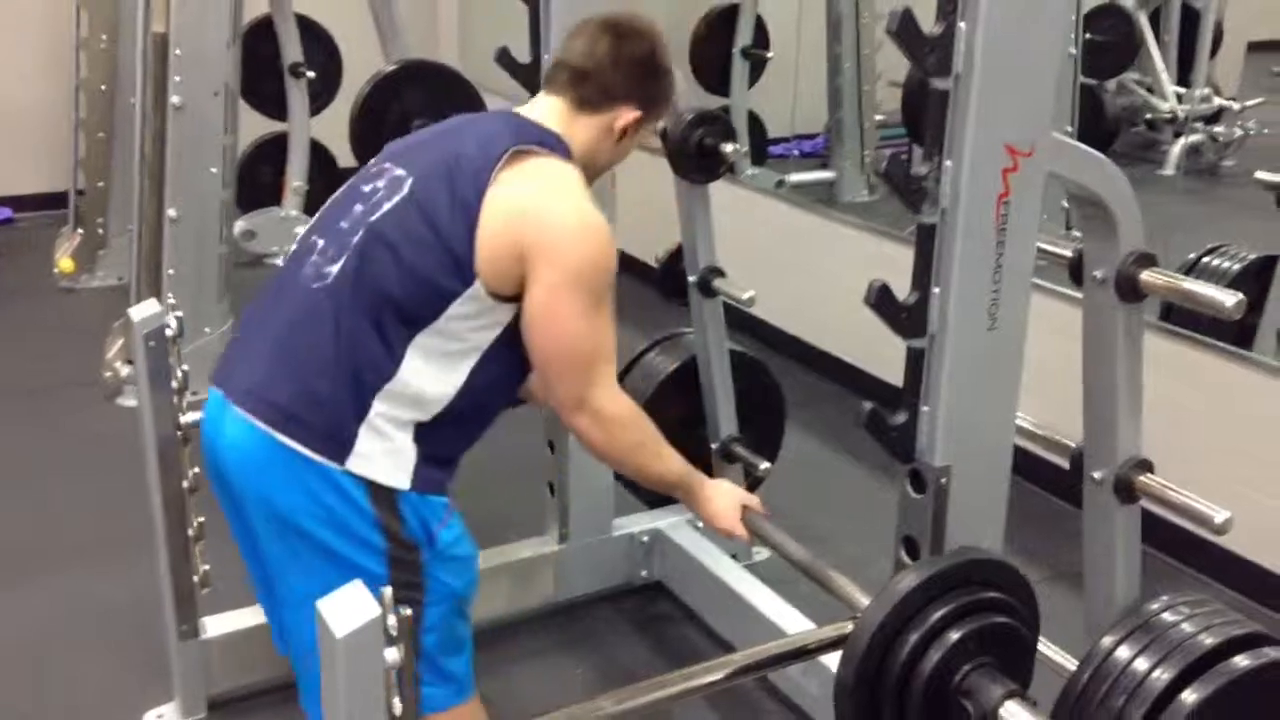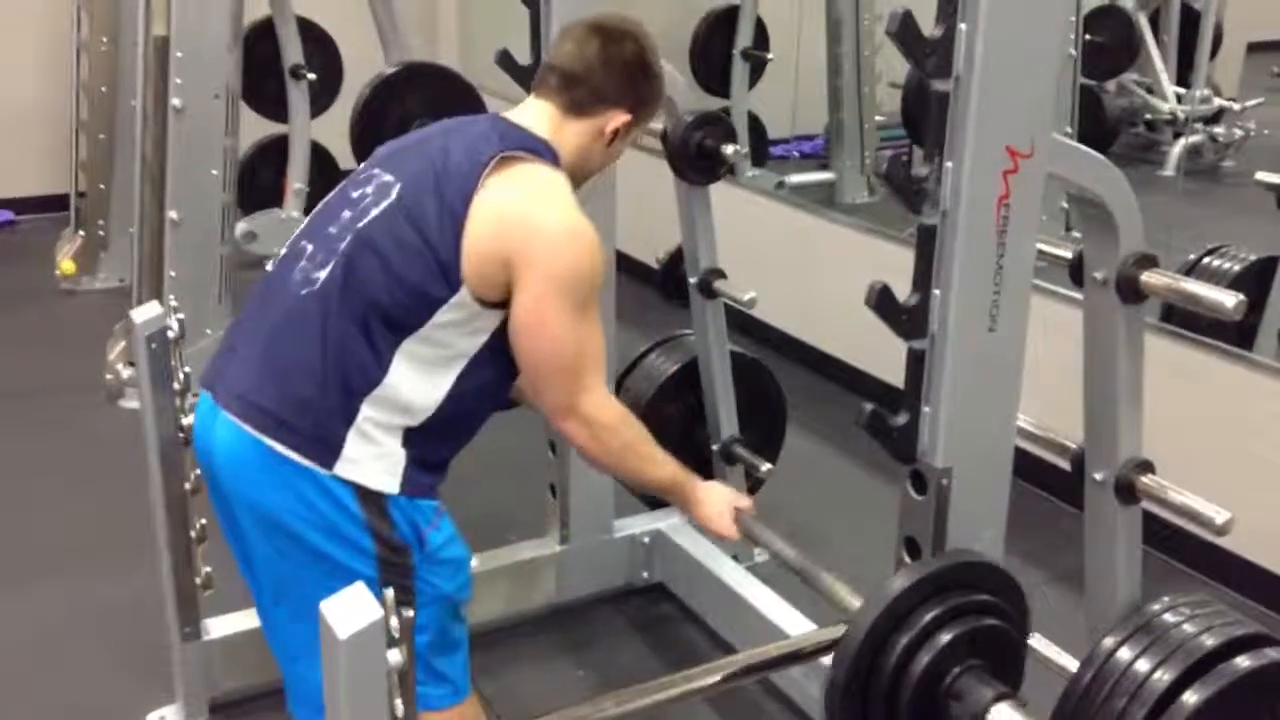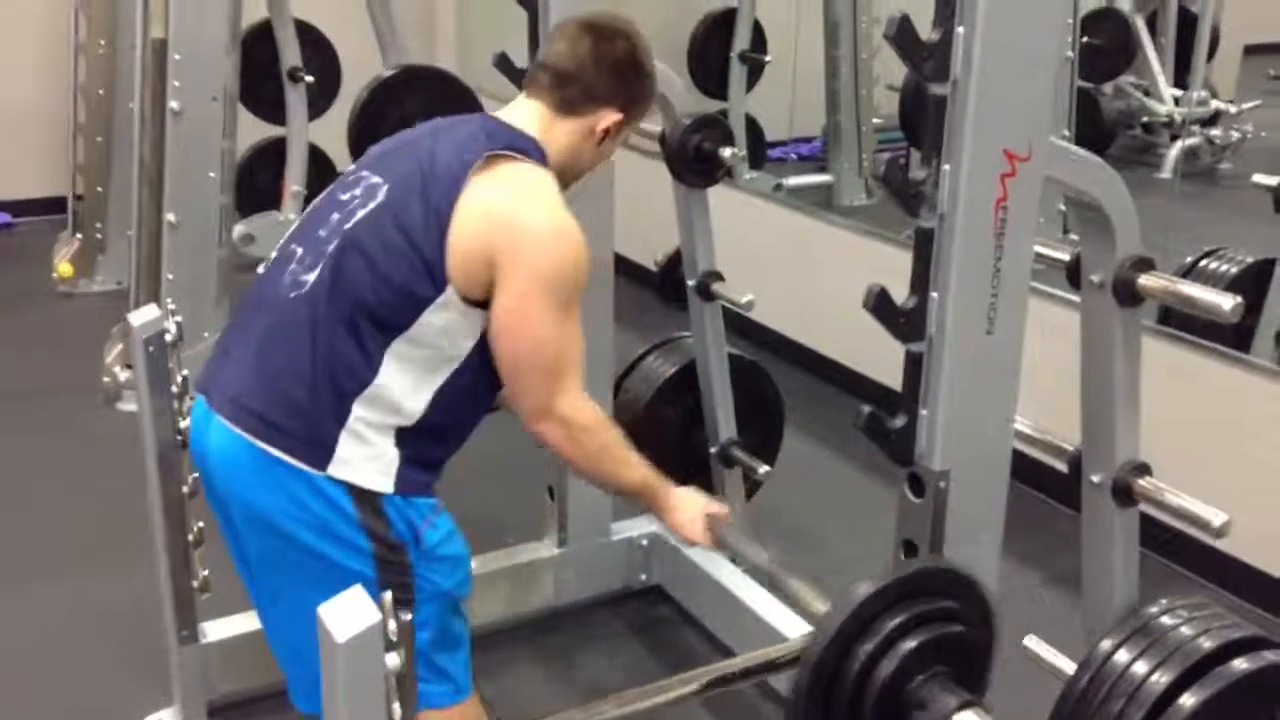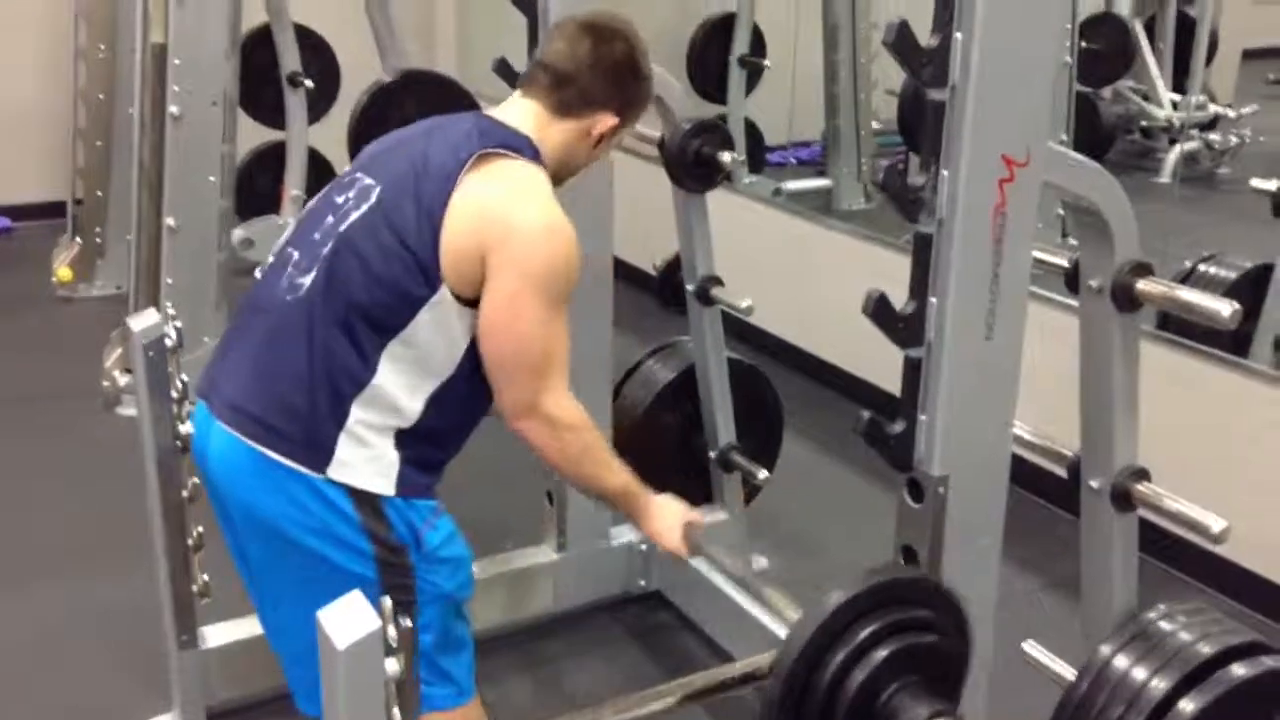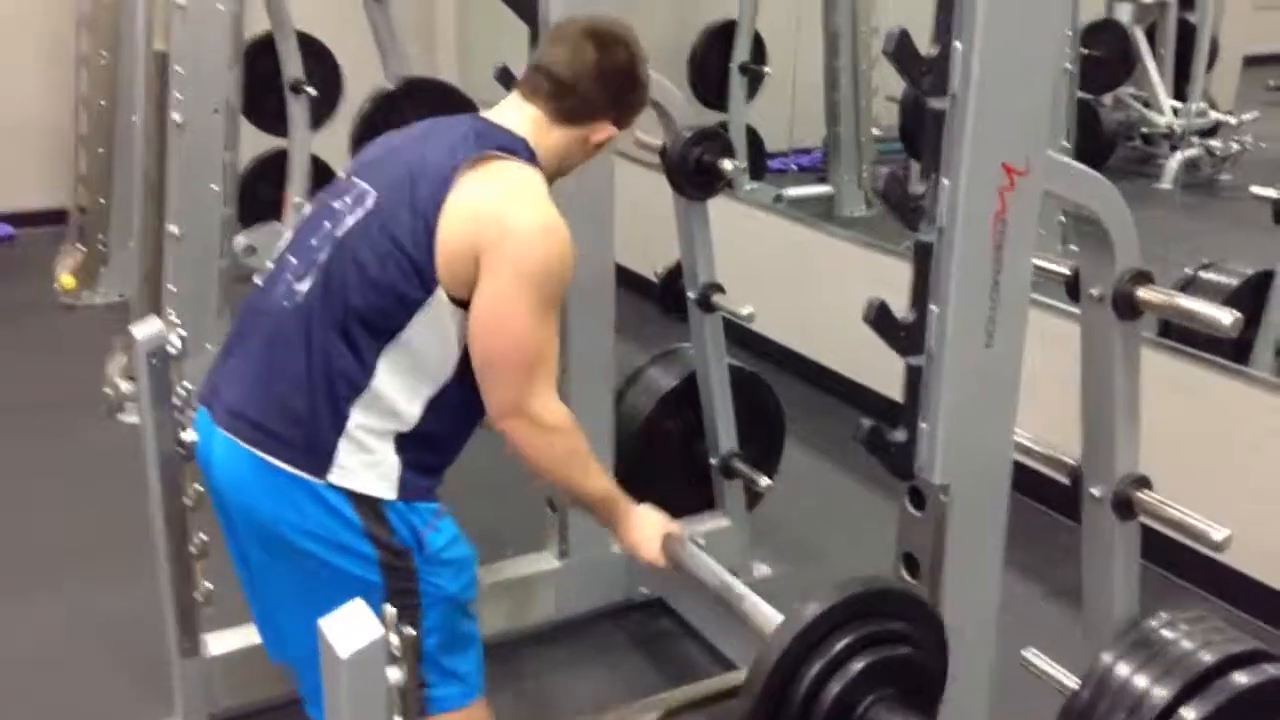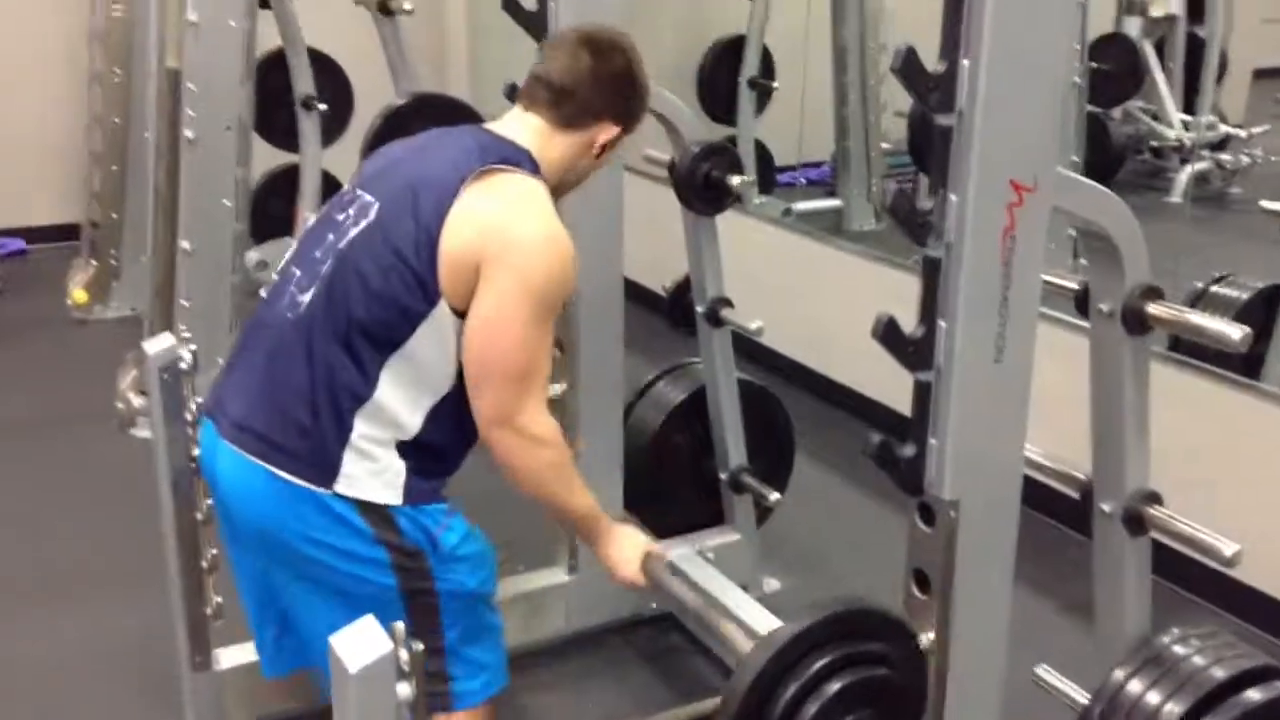
dt=0.1s
person 1, frame 1
left shoulder: (450, 138)
right shoulder: (562, 217)
right elbow: (587, 405)
left wrist: (536, 384)
right wrist: (697, 489)
left hip: (239, 413)
right hip: (333, 457)
person 1, frame 2
left shoulder: (444, 141)
right shoulder: (548, 222)
right elbow: (575, 410)
left wrist: (529, 386)
right wrist: (690, 492)
left hip: (232, 418)
right hip: (323, 462)
person 1, frame 3
left shoulder: (432, 141)
right shoulder: (534, 221)
right elbow: (552, 412)
left wrist: (510, 385)
right wrist: (664, 498)
left hip: (227, 420)
right hip: (317, 463)
person 1, frame 4
left shoulder: (426, 138)
right shoulder: (528, 218)
right elbow: (534, 408)
right wrist: (643, 507)
left hip: (230, 423)
right hip: (321, 468)
person 1, frame 5
left shoulder: (421, 140)
right shoulder: (522, 219)
right elbow: (521, 409)
right wrist: (622, 515)
left hip: (234, 429)
right hip: (322, 473)
person 1, frame 6
left shoulder: (425, 150)
right shoulder: (526, 228)
right elbow: (508, 421)
right wrist: (603, 535)
left hip: (236, 442)
right hip: (328, 484)
